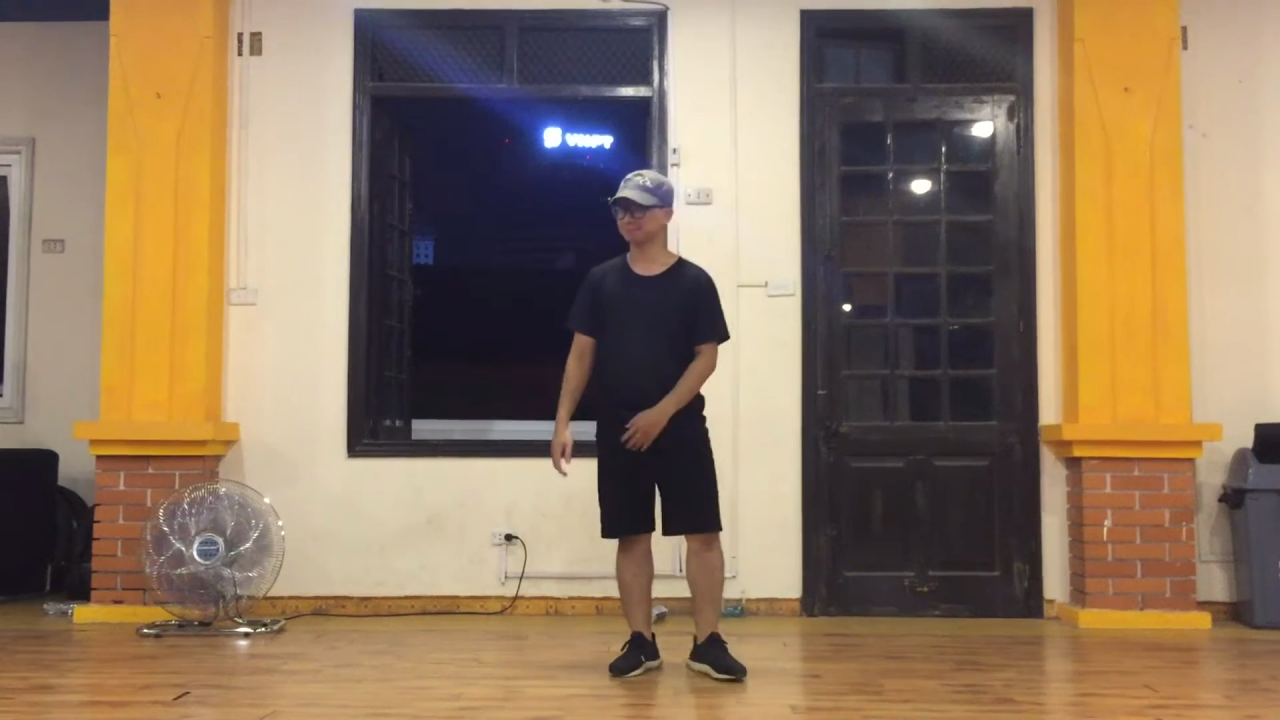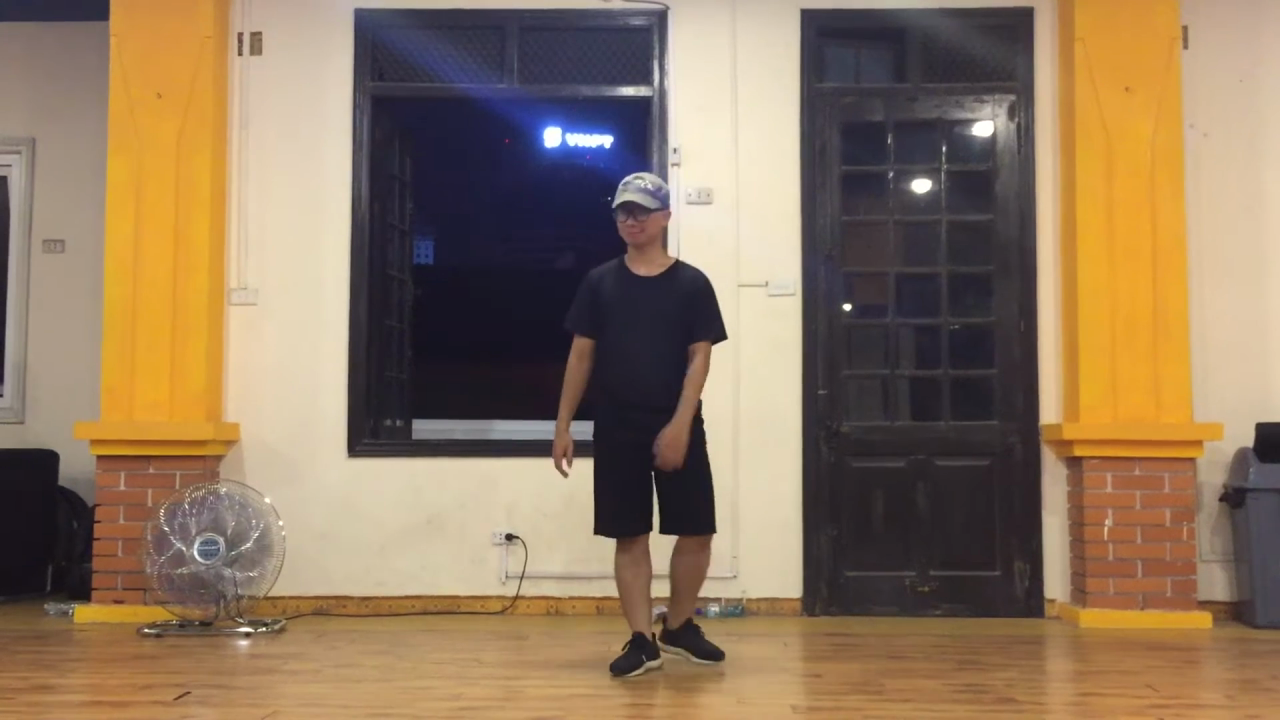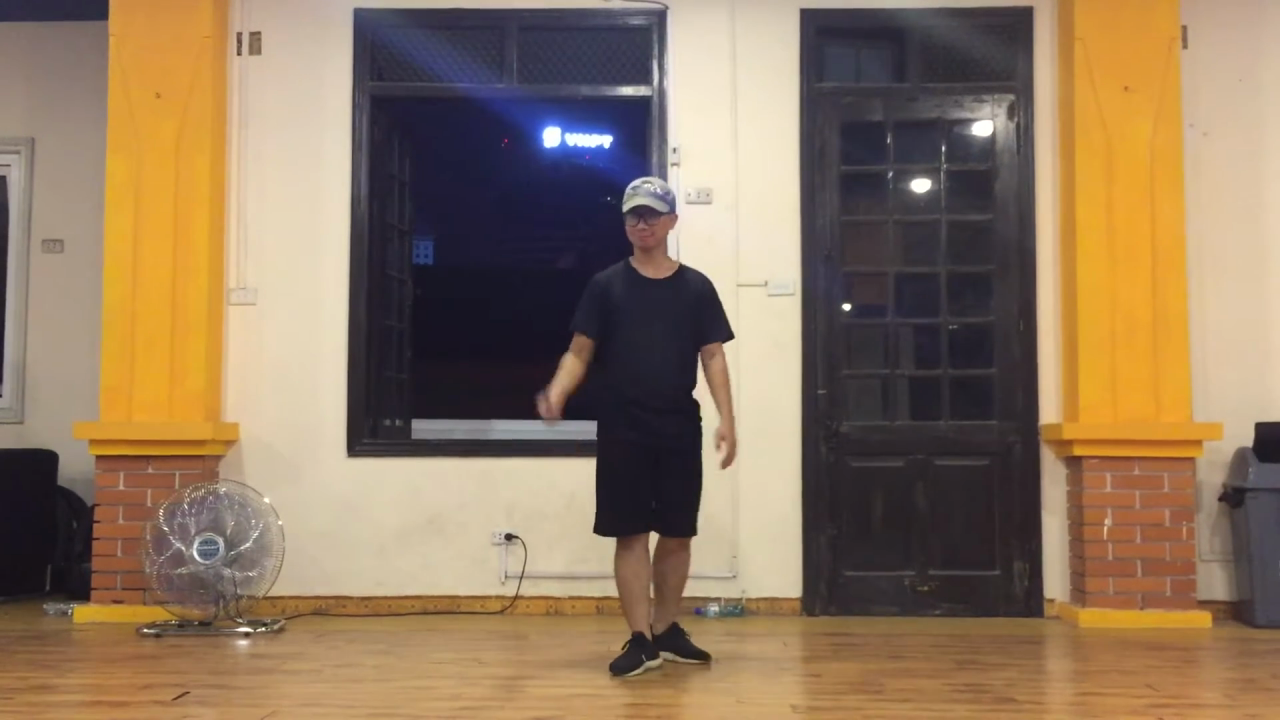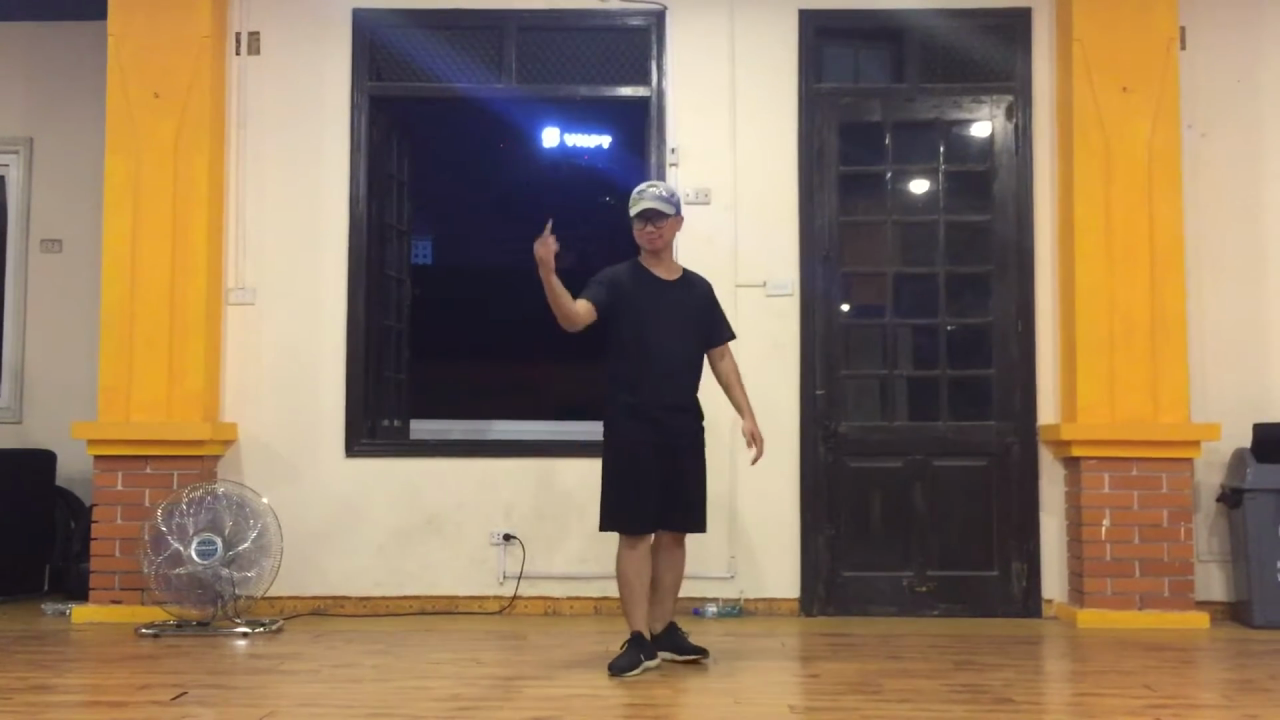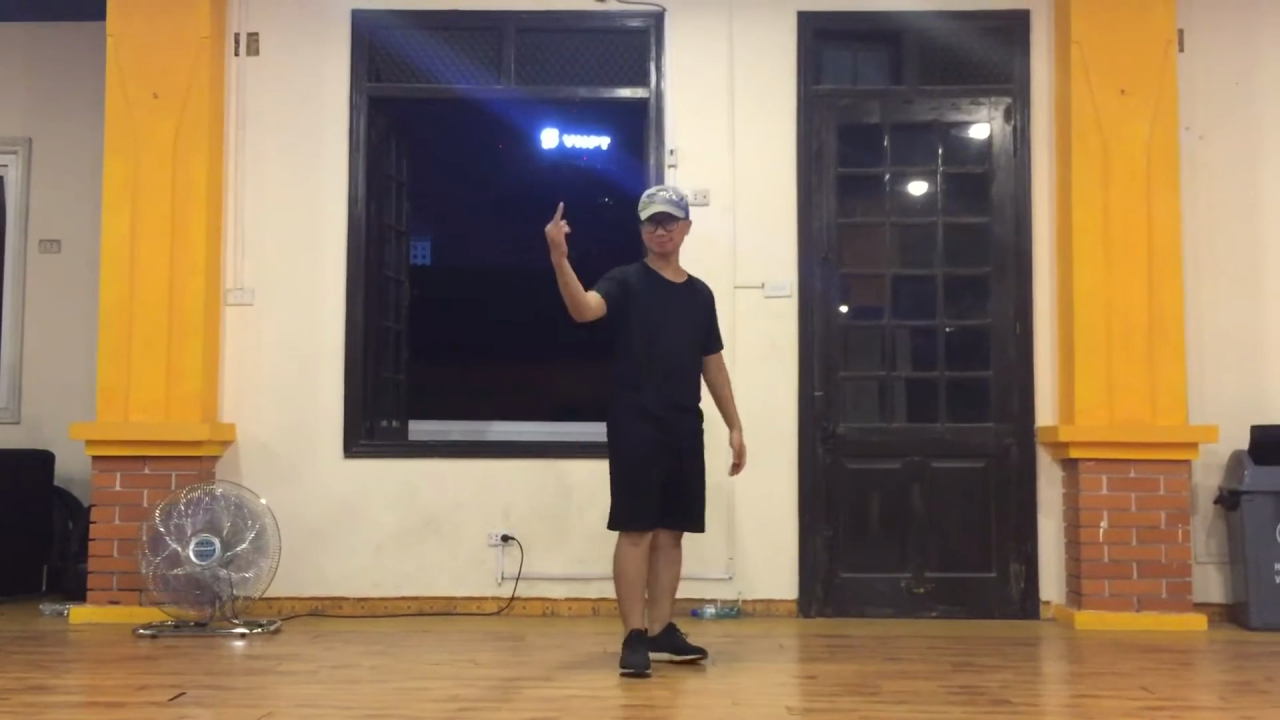
dt=0.2s
person 1, frame 1
left shoulder: (694, 282)
right shoulder: (602, 280)
left elbow: (705, 358)
right elbow: (582, 354)
left wrist: (662, 414)
right wrist: (562, 421)
left hip: (679, 426)
right hip: (618, 429)
left knee: (703, 533)
right knee: (631, 536)
left ankle: (707, 642)
right ankle: (641, 641)
person 1, frame 2
left shoulder: (692, 284)
right shoulder: (600, 282)
left elbow: (700, 358)
right elbow: (581, 357)
left wrist: (679, 424)
right wrist: (563, 426)
left hip: (677, 428)
right hip: (616, 431)
left knee: (696, 533)
right knee: (629, 536)
left ankle: (679, 625)
right ankle: (642, 640)
person 1, frame 3
left shoulder: (696, 287)
right shoulder: (606, 284)
left elbow: (713, 357)
right elbow: (580, 352)
left wrist: (726, 418)
right wrist: (557, 392)
left hip: (681, 429)
right hip: (622, 429)
left knee: (676, 536)
right knee: (630, 535)
left ankle: (665, 629)
right ankle: (640, 640)
person 1, frame 4
left shoulder: (699, 289)
right shoulder: (617, 281)
left elbow: (720, 356)
right elbow: (574, 316)
left wrist: (747, 415)
right wrist: (547, 273)
left hip: (684, 426)
right hip: (631, 425)
left knee: (674, 532)
right knee: (635, 532)
left ankle: (663, 629)
right ankle: (639, 638)
person 1, frame 5
left shoulder: (700, 294)
right shoulder: (627, 281)
left elbow: (713, 364)
right elbow: (583, 309)
left wrist: (735, 426)
right wrist: (559, 258)
left hip: (685, 426)
right hip: (636, 422)
left knee: (670, 531)
right knee: (635, 529)
left ankle: (661, 630)
right ankle: (635, 636)
